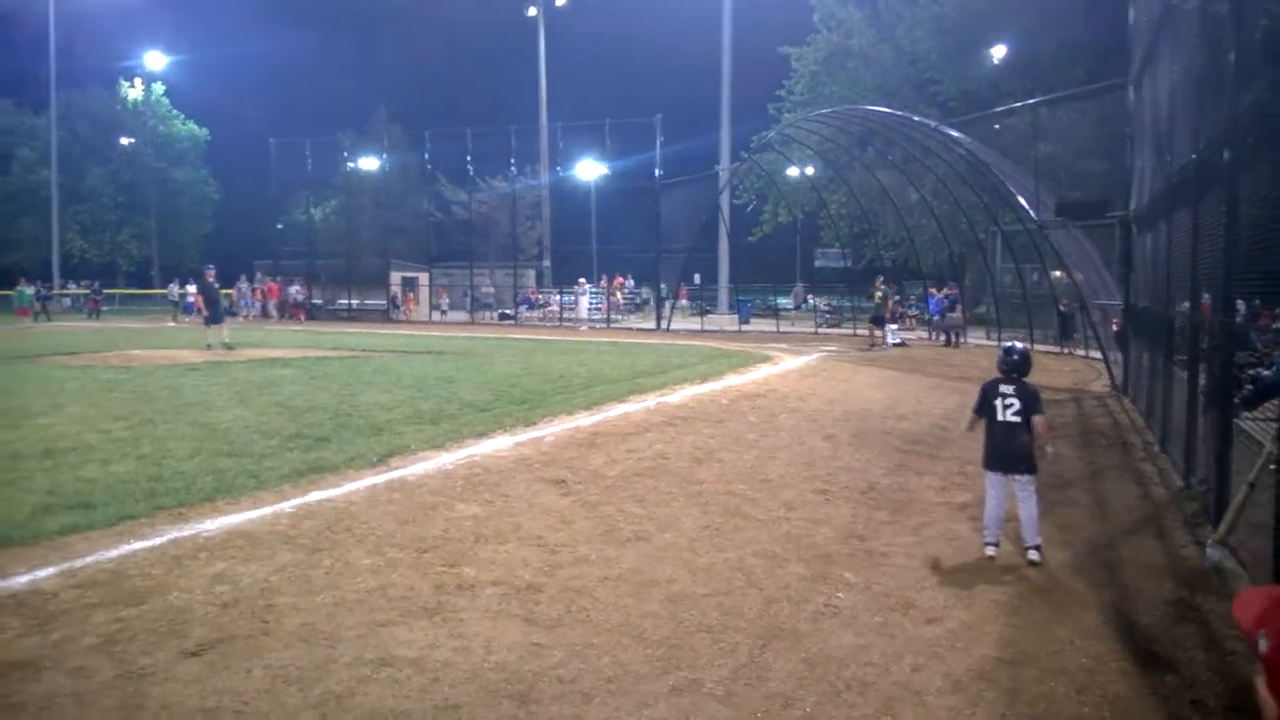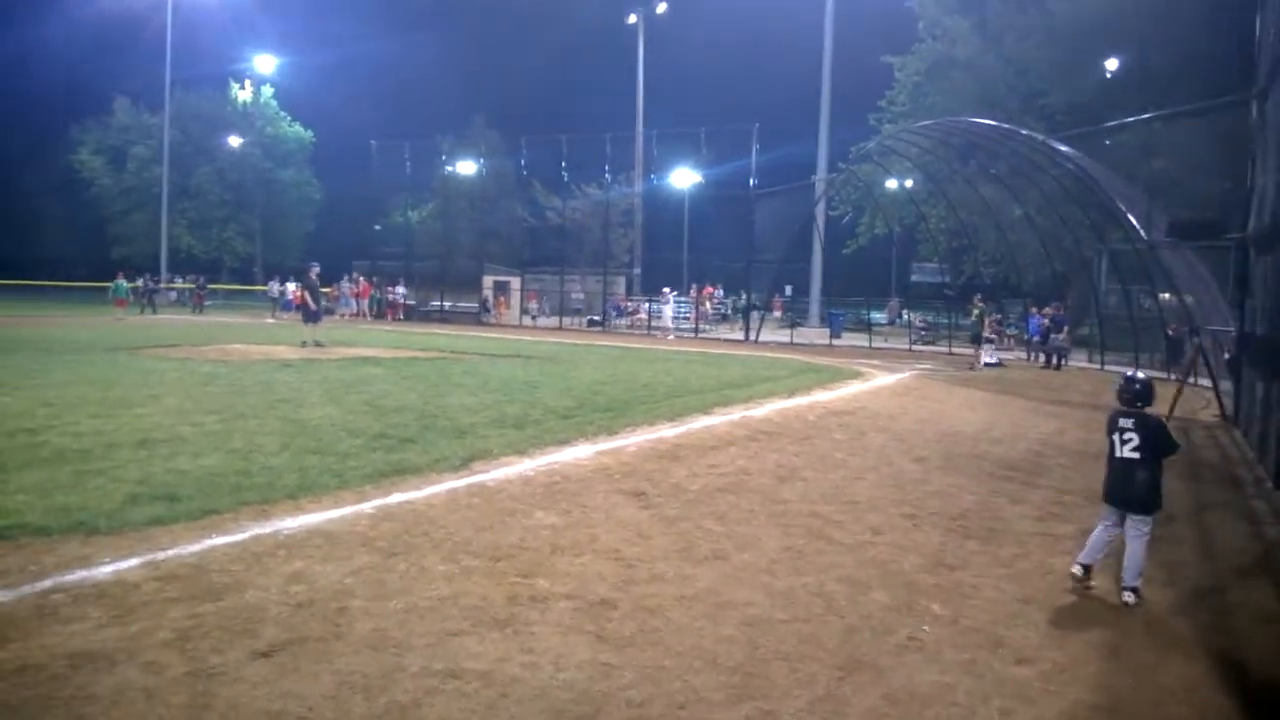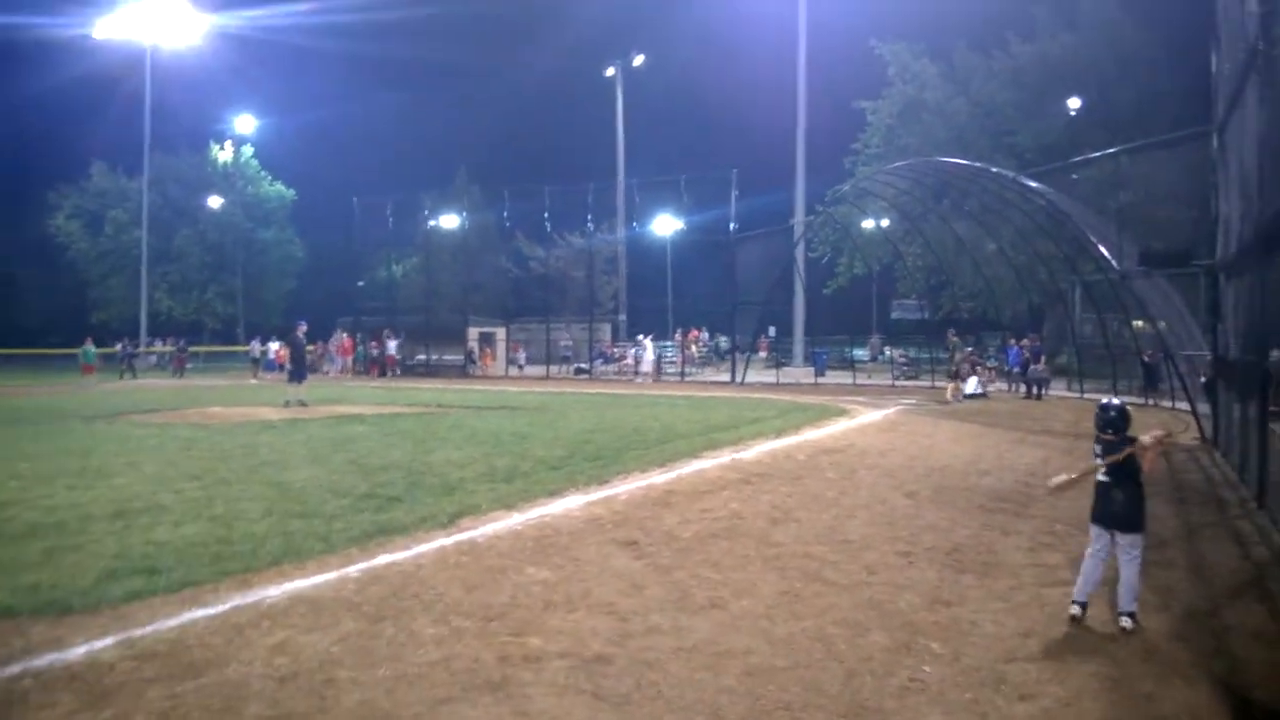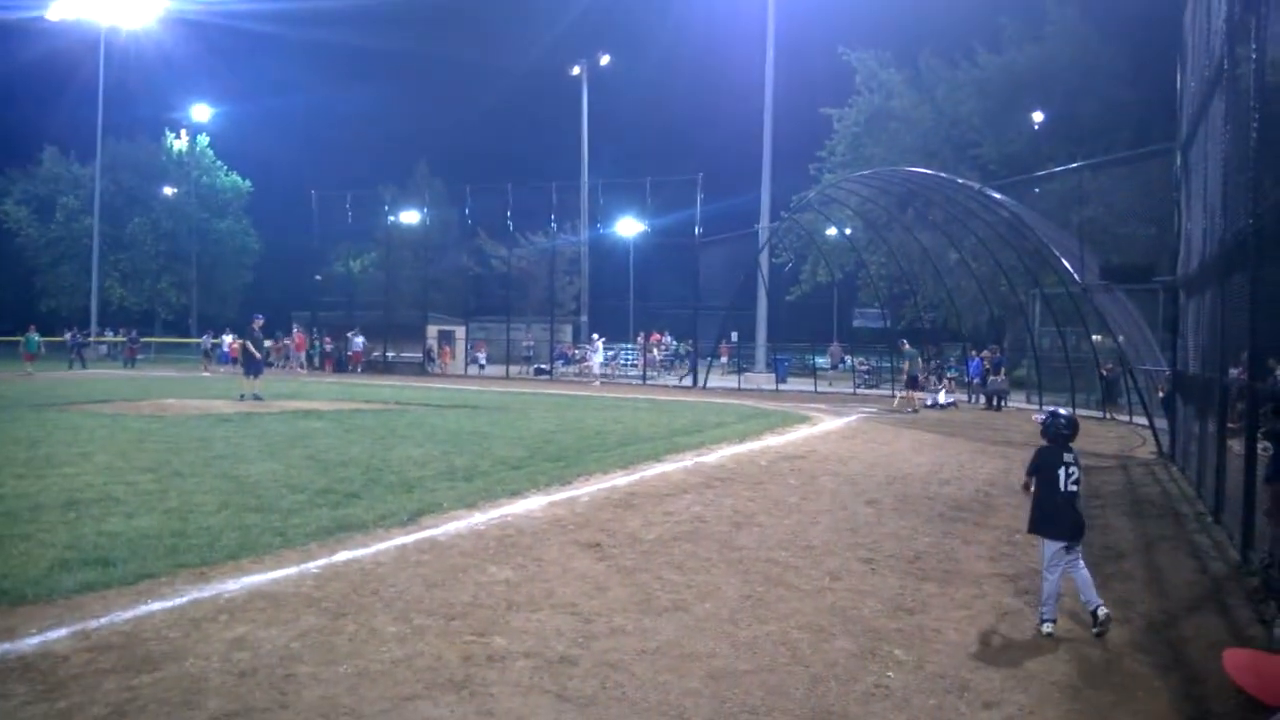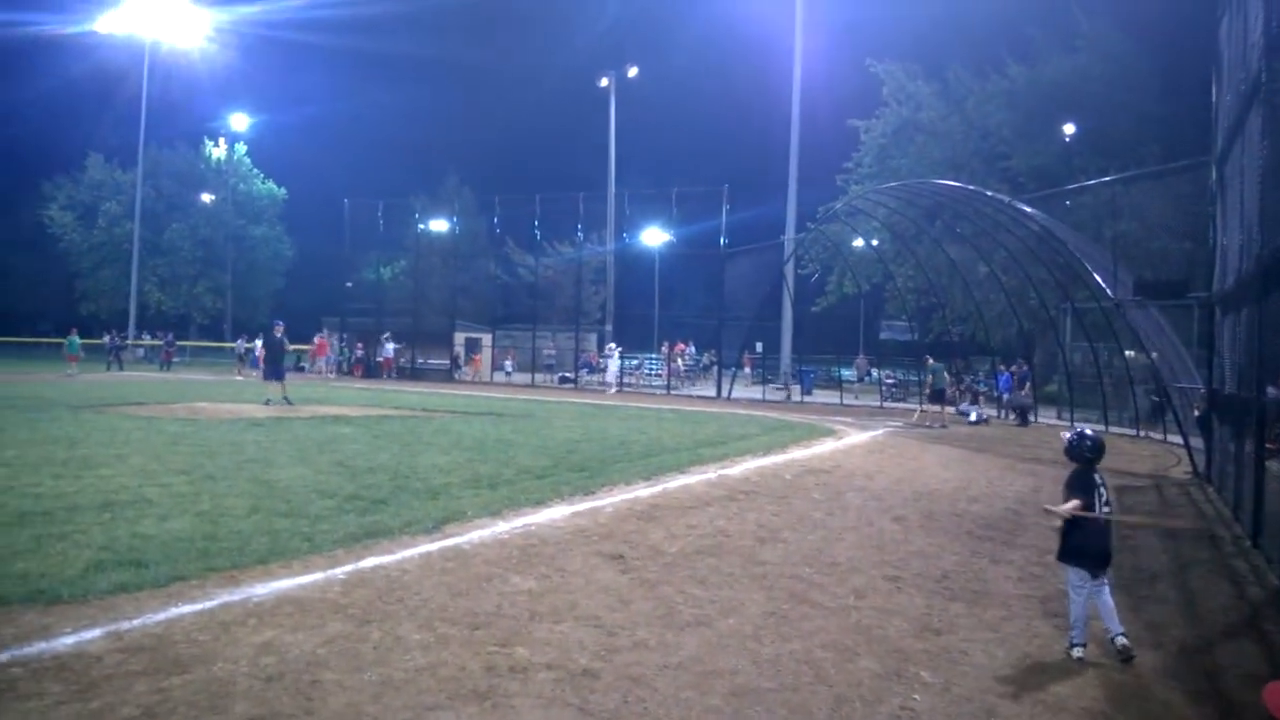
dt=0.7s
person 1, frame 1
left shoulder: (989, 387)
right shoulder: (1030, 391)
left elbow: (978, 415)
right elbow: (1039, 420)
left wrist: (971, 424)
right wrist: (1041, 444)
left hip: (996, 454)
right hip: (1022, 454)
left knee: (994, 499)
right knee: (1027, 500)
left ankle: (991, 543)
right ankle: (1033, 547)
person 1, frame 2
left shoulder: (1114, 418)
right shoulder: (1153, 424)
right elbow: (1170, 450)
right wrist: (1165, 431)
left hip: (1115, 487)
right hip: (1142, 491)
left knee: (1108, 526)
right knee: (1137, 538)
left ankle: (1083, 565)
right ankle: (1129, 588)
person 1, frame 3
left shoulder: (1100, 441)
right shoulder: (1119, 449)
left elbow: (1132, 443)
right elbow: (1140, 471)
left wrist: (1145, 442)
right wrist: (1149, 450)
left hip: (1101, 512)
right hip: (1127, 515)
left knee: (1095, 557)
right knee: (1129, 563)
left ankle: (1078, 604)
right ankle: (1126, 614)
person 1, frame 4
left shoulder: (1044, 453)
right shoulder: (1073, 456)
left elbow: (1029, 477)
left wrist: (1028, 487)
right wrist: (1039, 488)
left hip: (1052, 524)
right hip: (1074, 523)
left knee: (1051, 573)
right knee: (1077, 566)
left ankle: (1048, 621)
right ankle: (1098, 609)
person 1, frame 5
left shoulder: (1078, 475)
right shoulder: (1095, 475)
left elbow: (1078, 502)
left wrist: (1063, 509)
right wrist: (1066, 513)
left hip: (1080, 548)
right hip: (1100, 547)
left knee: (1079, 596)
right knee: (1101, 591)
left ankle: (1077, 645)
right ankle: (1119, 637)
